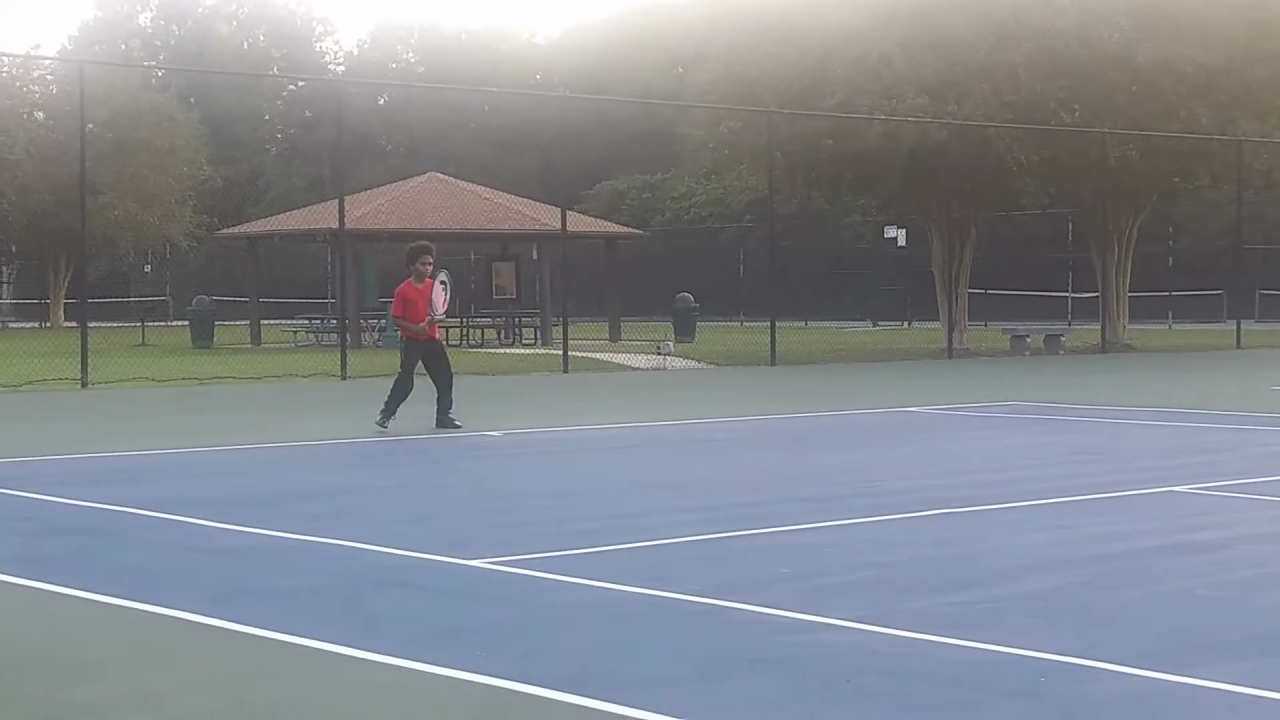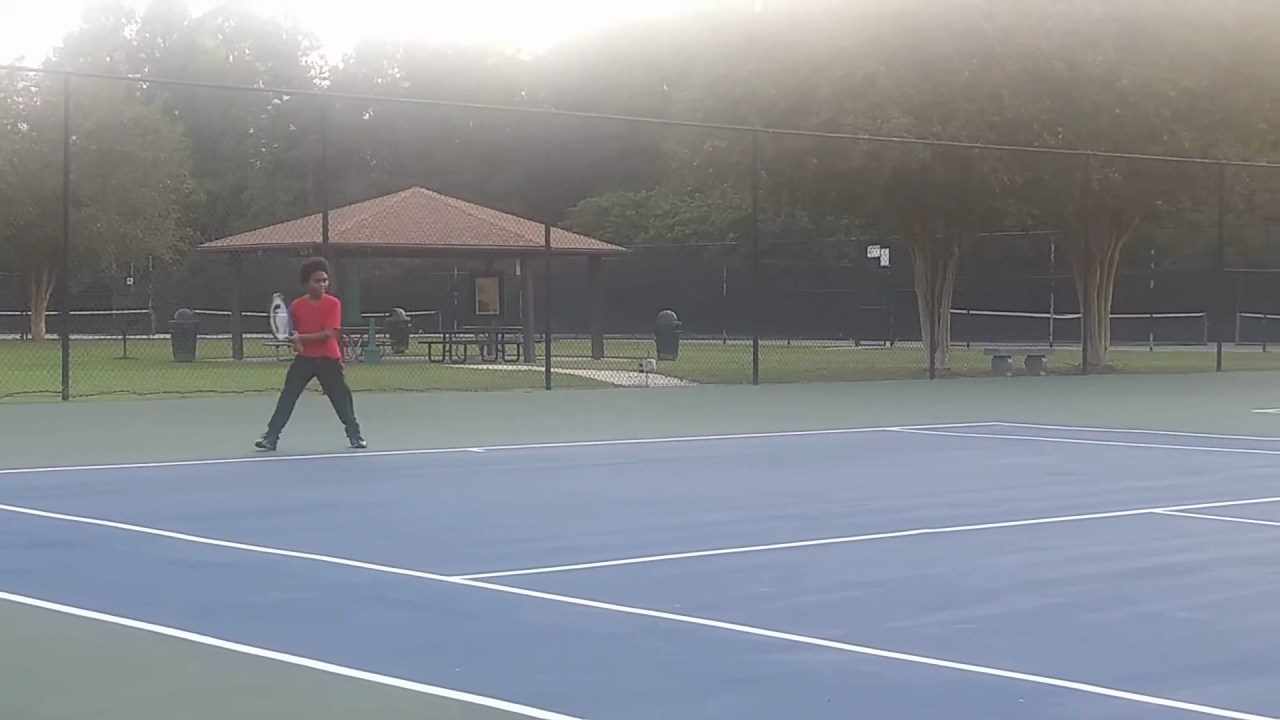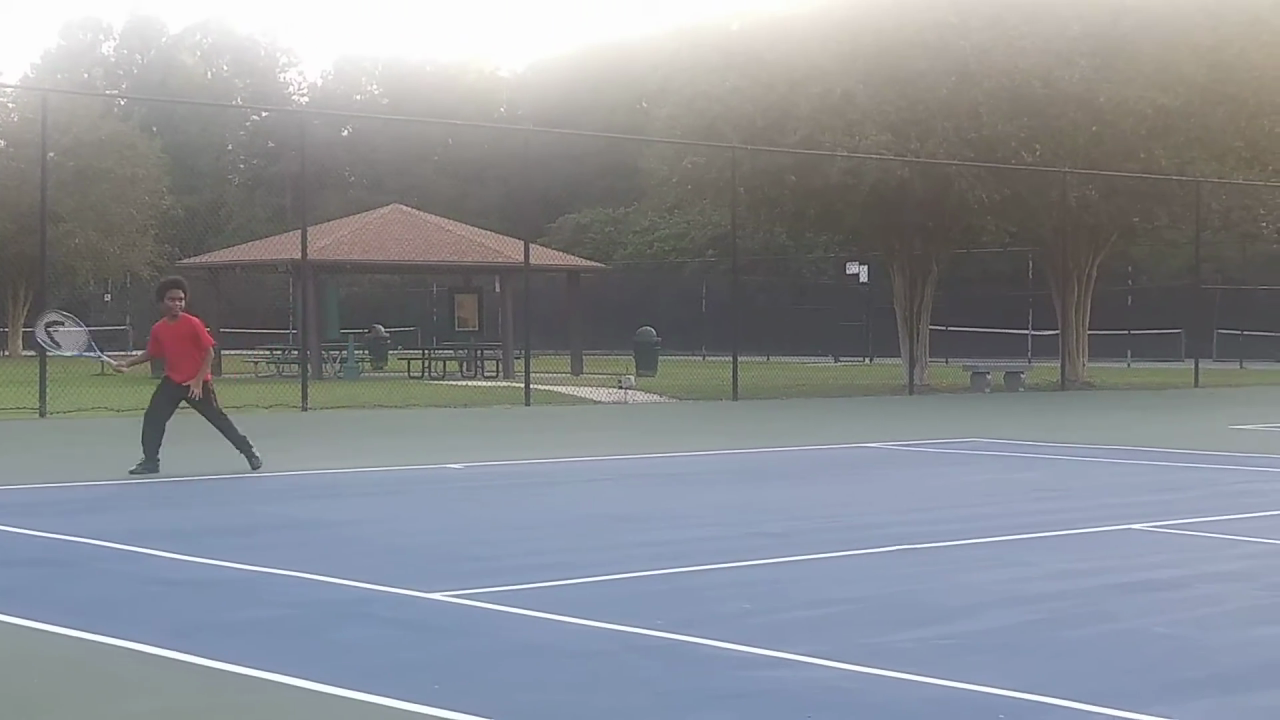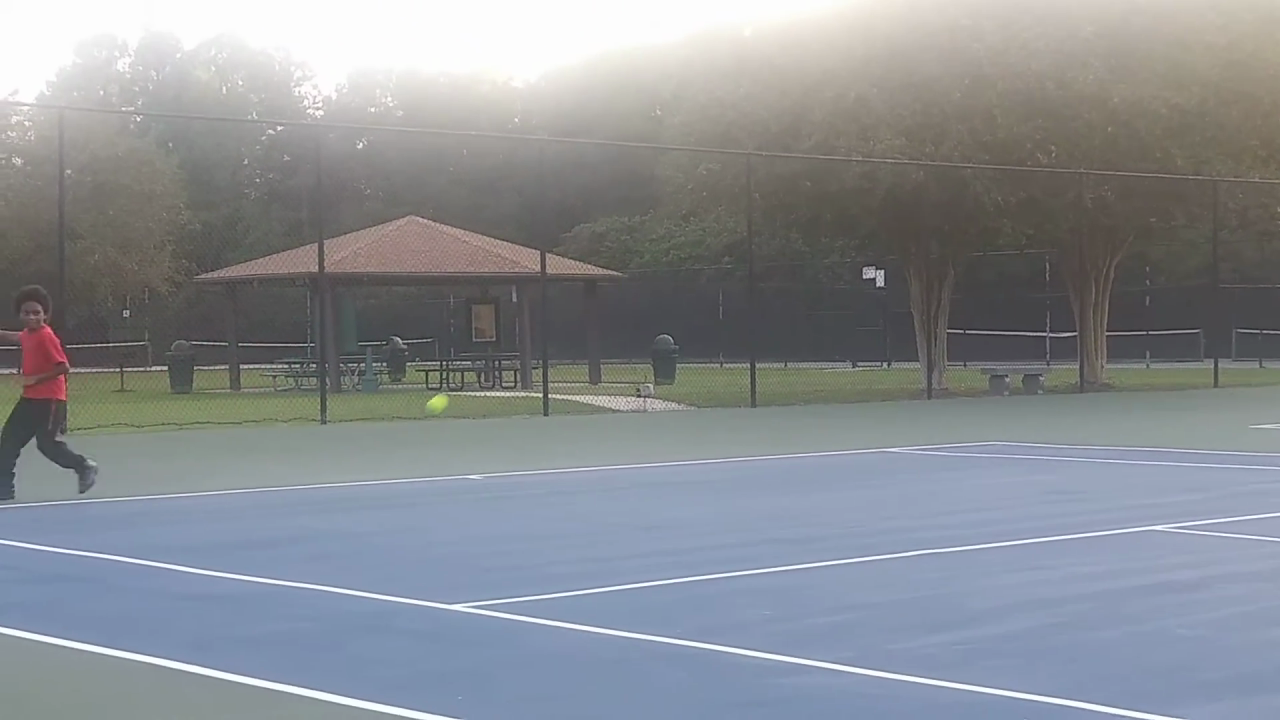
dt=0.7s
person 1, frame 1
left shoulder: (435, 287)
right shoulder: (403, 290)
right elbow: (396, 319)
left wrist: (435, 320)
right wrist: (415, 328)
left hip: (432, 340)
right hip: (411, 340)
left knee: (445, 377)
right knee: (405, 379)
left ankle: (444, 415)
right ankle: (387, 413)
person 1, frame 2
left shoulder: (333, 304)
right shoulder: (297, 305)
left elbow: (329, 334)
right elbow: (292, 331)
left wrist: (302, 337)
right wrist: (296, 343)
left hip: (328, 359)
right hip: (304, 358)
left knee: (342, 397)
right knee: (288, 396)
left ankle: (354, 433)
right ankle: (271, 436)
person 1, frame 3
left shoulder: (193, 323)
right shoulder: (158, 329)
left elbow: (209, 353)
right elbow: (149, 354)
left wrist: (198, 380)
right wrist: (126, 363)
left hip: (198, 381)
right hip: (172, 380)
left knee: (218, 418)
right knee: (153, 417)
left ankle: (248, 451)
right ankle: (150, 461)
person 1, frame 4
left shoulder: (45, 336)
right shoulder: (27, 333)
left elbow: (63, 367)
left wrist: (33, 379)
left hip: (49, 397)
right hip: (29, 398)
left knee: (48, 444)
left ankle: (84, 467)
